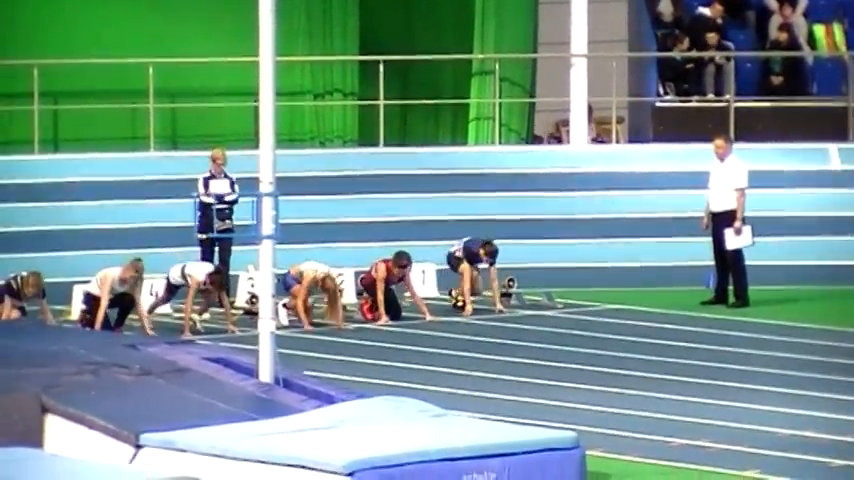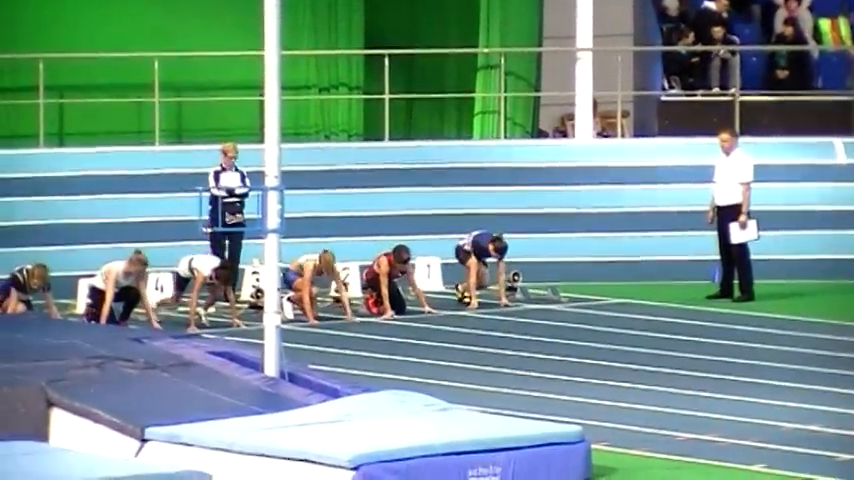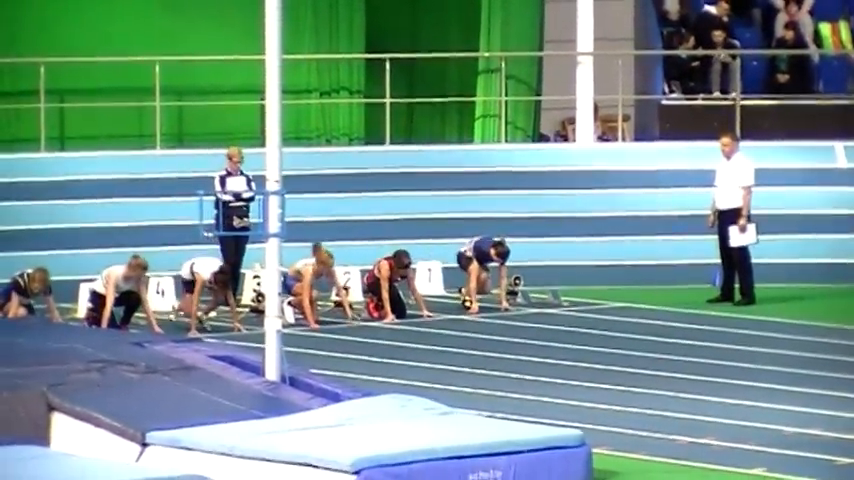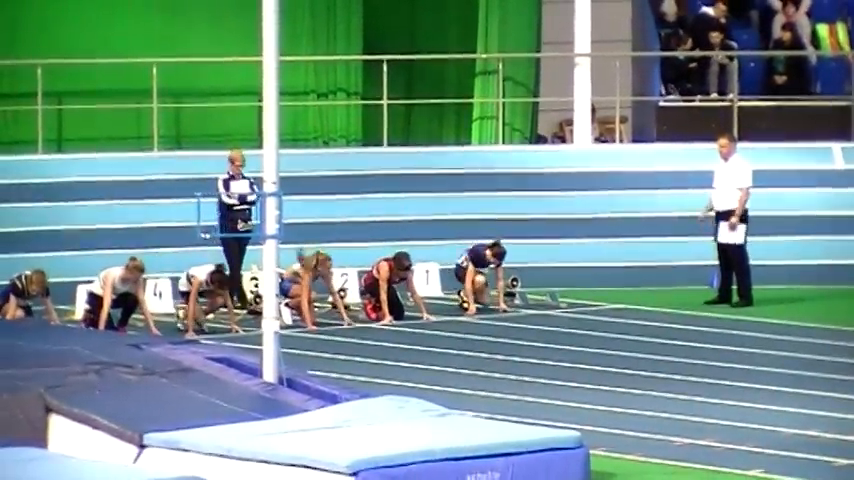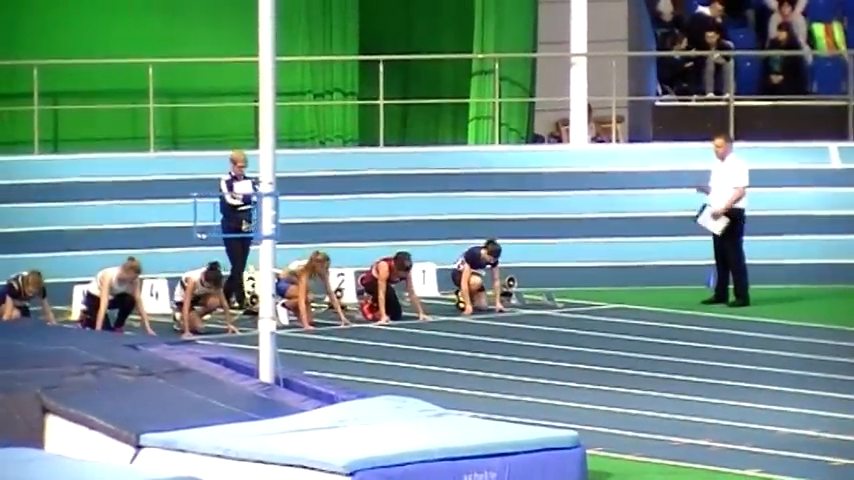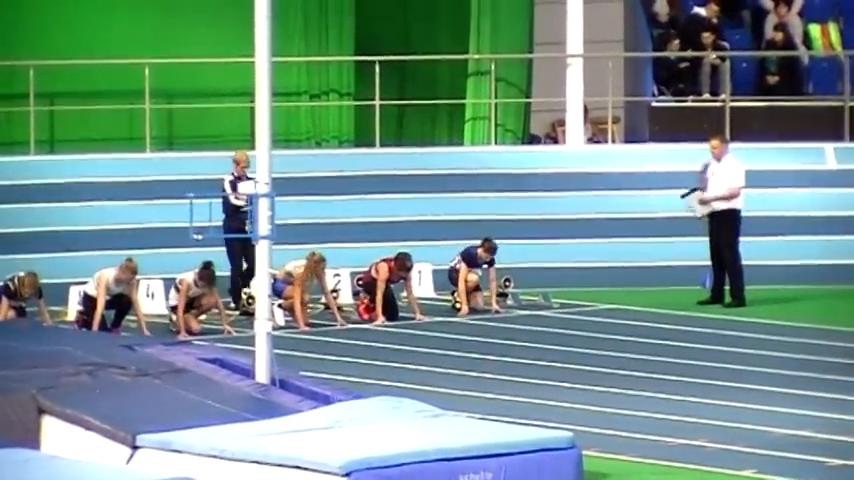
dt=0.2s
person 1, frame 1
left shoulder: (736, 166)
right shoulder: (715, 167)
left elbow: (741, 194)
left wrist: (739, 219)
right wrist: (707, 215)
left hip: (730, 216)
right hip: (717, 216)
left knee: (734, 257)
right knee: (720, 257)
left ankle: (742, 297)
right ankle: (720, 295)
person 1, frame 2
left shoulder: (742, 160)
right shoulder: (720, 161)
left elbow: (746, 188)
left wrist: (744, 213)
right wrist: (712, 209)
left hip: (736, 209)
right hip: (722, 210)
left knee: (739, 251)
right knee: (725, 251)
left ankle: (747, 291)
right ankle: (725, 289)
person 1, frame 3
left shoulder: (743, 164)
right shoulder: (721, 165)
left elbow: (747, 192)
left wrist: (744, 216)
right wrist: (713, 213)
left hip: (737, 214)
right hip: (723, 214)
left knee: (740, 255)
right knee: (726, 255)
left ankle: (748, 295)
right ankle: (726, 293)
person 1, frame 4
left shoulder: (741, 166)
right shoulder: (719, 167)
left elbow: (745, 193)
left wrist: (736, 216)
right wrist: (708, 208)
left hip: (735, 216)
right hip: (721, 216)
left knee: (738, 256)
right knee: (724, 257)
left ankle: (745, 297)
right ankle: (724, 294)
person 1, frame 5
left shoulder: (738, 165)
right shoulder: (716, 166)
left elbow: (741, 192)
left wrist: (724, 208)
right wrist: (704, 189)
left hip: (732, 214)
right hip: (717, 215)
left knee: (735, 255)
right knee: (720, 256)
left ankle: (742, 296)
right ankle: (720, 293)
person 1, frame 6
left shoulder: (734, 166)
right shoulder: (712, 166)
left elbow: (735, 191)
right elbow: (705, 190)
left wrist: (712, 197)
right wrist: (703, 173)
left hip: (729, 214)
right hip: (714, 215)
left knee: (730, 256)
right knee: (716, 256)
left ankle: (738, 297)
right ankle: (717, 294)
person 2, frame 1
left shoulder: (230, 179)
right shoulder: (204, 179)
left elbow: (235, 197)
right elbow: (204, 199)
left wrist: (215, 197)
right wrist: (225, 198)
left hip: (226, 223)
right hip: (207, 224)
left knee: (225, 260)
right knee: (207, 259)
left ankle: (224, 295)
person 2, frame 2
left shoulder: (241, 173)
right shoulder: (215, 173)
left elbow: (246, 191)
right elbow: (215, 192)
left wrist: (226, 190)
right wrist: (235, 191)
left hip: (237, 217)
right hip: (219, 218)
left knee: (234, 256)
right knee: (218, 254)
left ankle: (230, 289)
person 2, frame 3
left shoulder: (246, 177)
right shoulder: (220, 177)
left elbow: (252, 195)
right elbow: (221, 197)
left wrist: (232, 194)
right wrist: (241, 196)
left hip: (242, 222)
right hip: (226, 224)
left knee: (237, 261)
right knee: (230, 261)
left ankle: (230, 294)
person 2, frame 4
left shoulder: (248, 181)
right shoulder: (223, 181)
left elbow: (255, 197)
right elbow: (225, 200)
left wrist: (236, 197)
right wrist: (245, 199)
left hip: (244, 225)
right hip: (228, 226)
left knee: (237, 265)
right knee: (235, 265)
right ankle: (242, 300)
person 2, frame 5
left shoulder: (250, 181)
right shoulder: (225, 181)
right elbow: (229, 201)
left wrist: (240, 197)
right wrist: (248, 199)
left hip: (246, 226)
right hip: (231, 227)
left knee: (240, 265)
right knee: (237, 265)
left ankle: (227, 294)
right ankle: (240, 300)
person 2, frame 6
left shoulder: (251, 181)
right shoulder: (228, 182)
right elbow: (233, 202)
left wrist: (243, 198)
right wrist: (250, 200)
left hip: (248, 227)
right hip: (233, 228)
left knee: (254, 264)
right knee: (237, 266)
left ankle: (235, 290)
right ankle: (237, 302)
